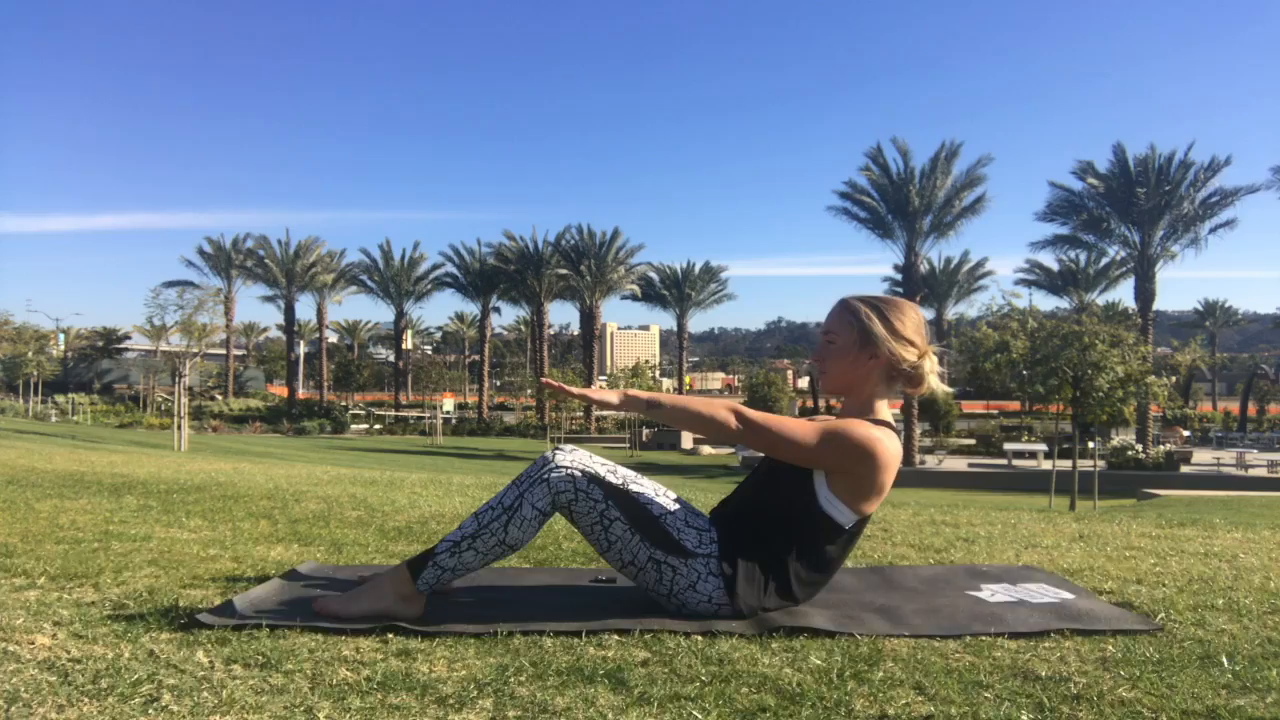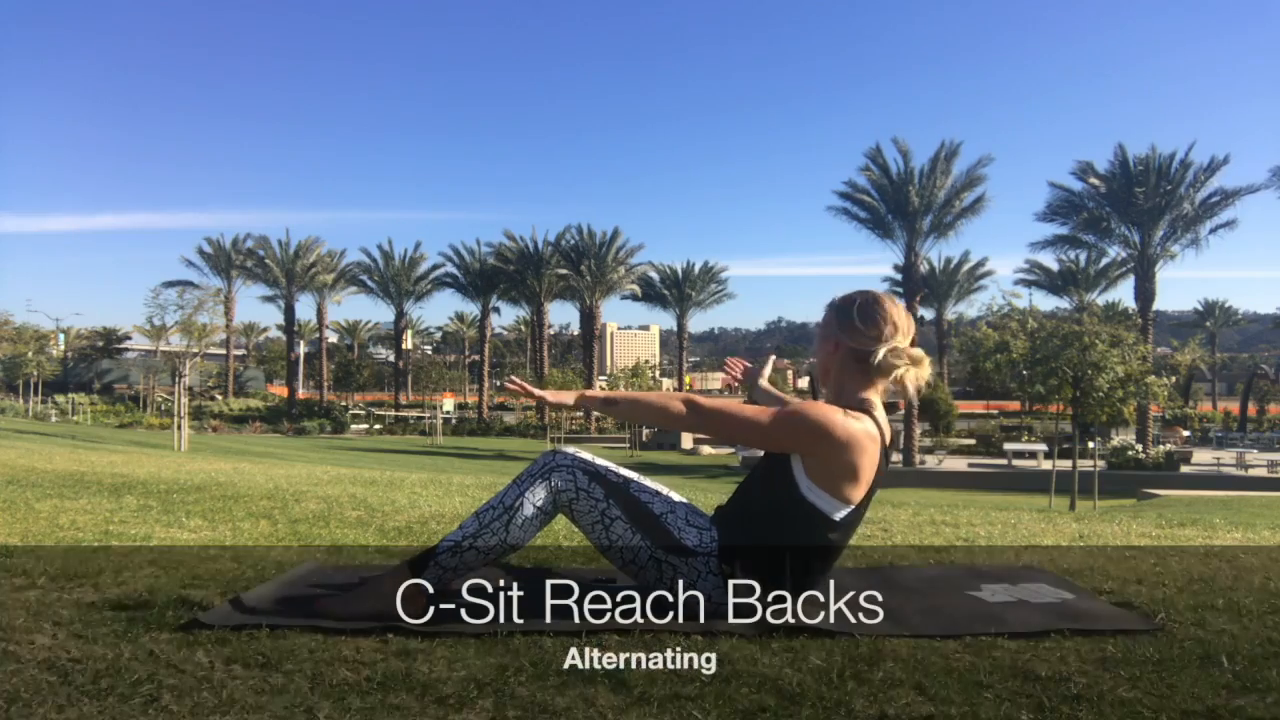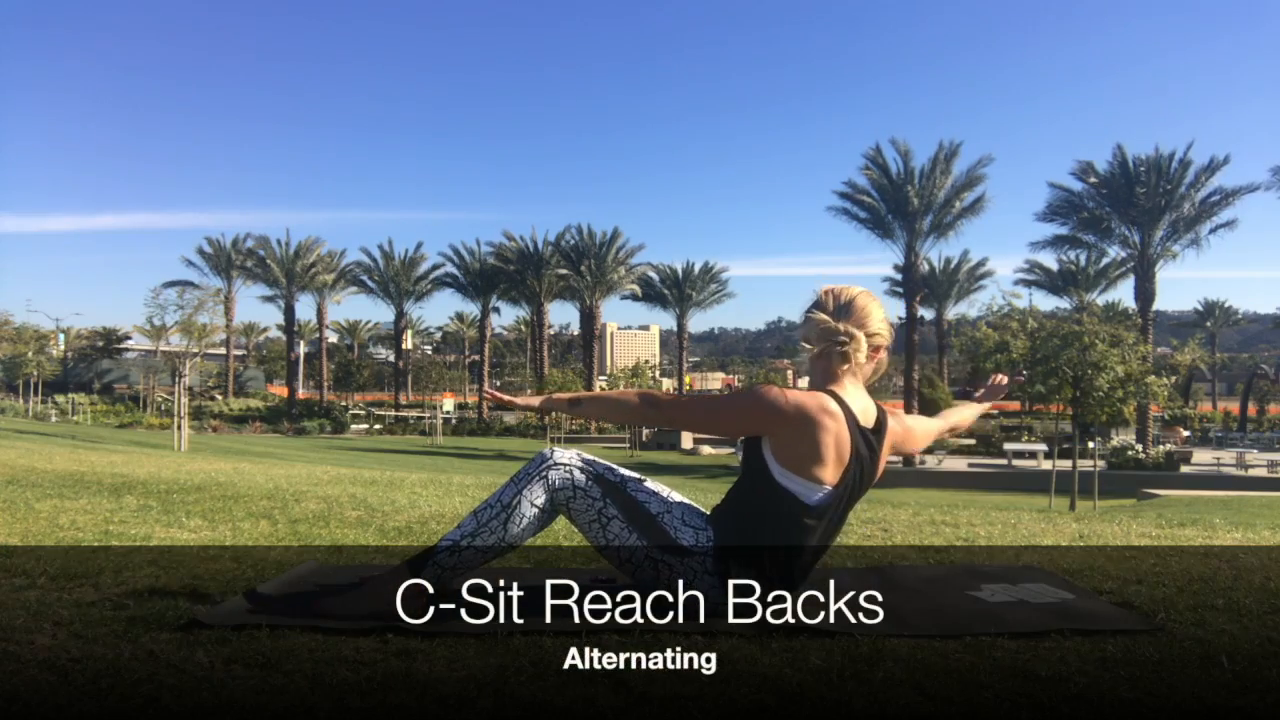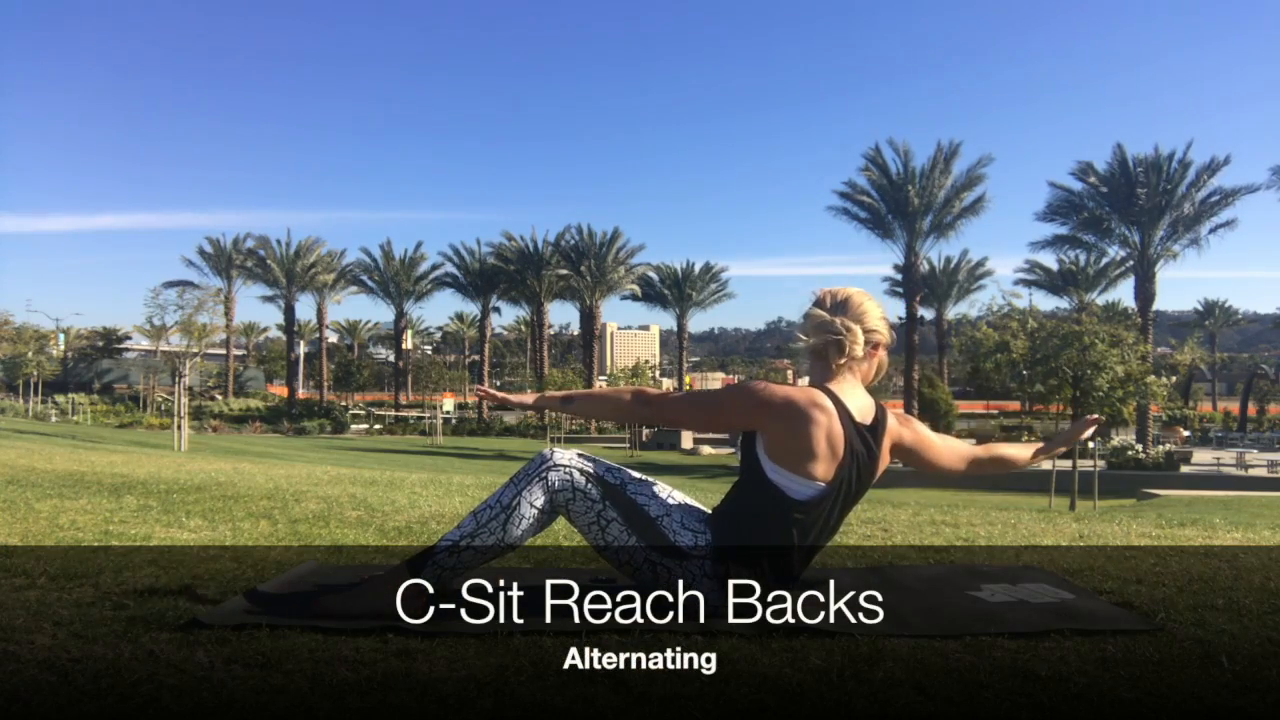
dt=0.4s
person 1, frame 1
left shoulder: (868, 444)
right shoulder: (850, 429)
left elbow: (738, 424)
right elbow: (748, 430)
left wrist: (626, 398)
right wrist: (635, 402)
left hip: (721, 582)
right hip: (718, 553)
left knee: (559, 476)
right knee: (565, 463)
left ankle: (409, 584)
right ankle: (416, 576)
person 1, frame 2
left shoulder: (832, 427)
right shoulder: (867, 424)
left elbow: (697, 414)
left wrist: (582, 397)
right wrist: (760, 386)
left hip: (721, 577)
right hip: (732, 565)
left knee: (561, 473)
right knee: (566, 467)
left ankle: (407, 584)
right ankle: (422, 576)
person 1, frame 3
left shoulder: (789, 408)
right shoulder: (885, 425)
left elbow: (655, 408)
right elbow: (942, 428)
left wrist: (549, 401)
right wrist: (985, 399)
left hip: (712, 576)
right hip: (738, 574)
left knee: (556, 471)
right knee: (567, 470)
left ankle: (408, 584)
right ankle: (423, 574)
person 1, frame 4
left shoulder: (787, 405)
right shoulder: (893, 427)
left elbow: (652, 407)
right elbow: (979, 456)
left wrist: (540, 398)
right wrist: (1052, 442)
left hip: (711, 573)
right hip: (741, 564)
left knee: (556, 471)
right knee: (566, 472)
left ankle: (405, 583)
right ankle: (418, 576)
